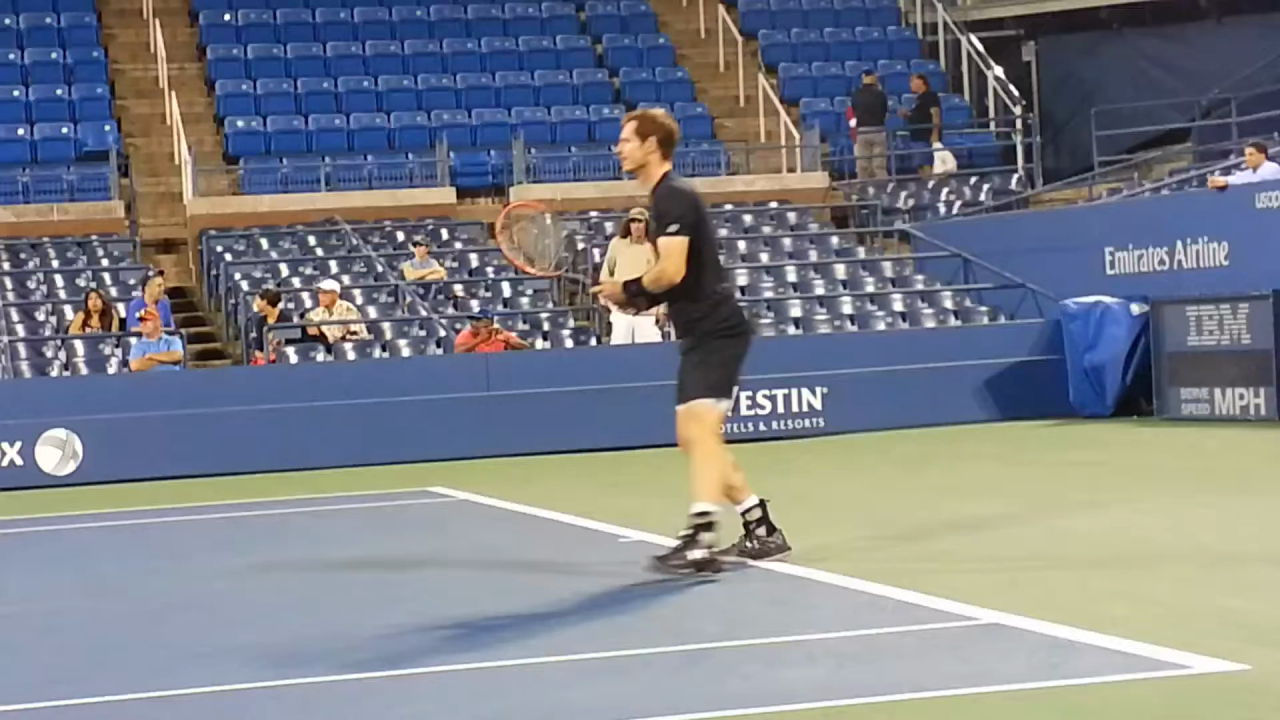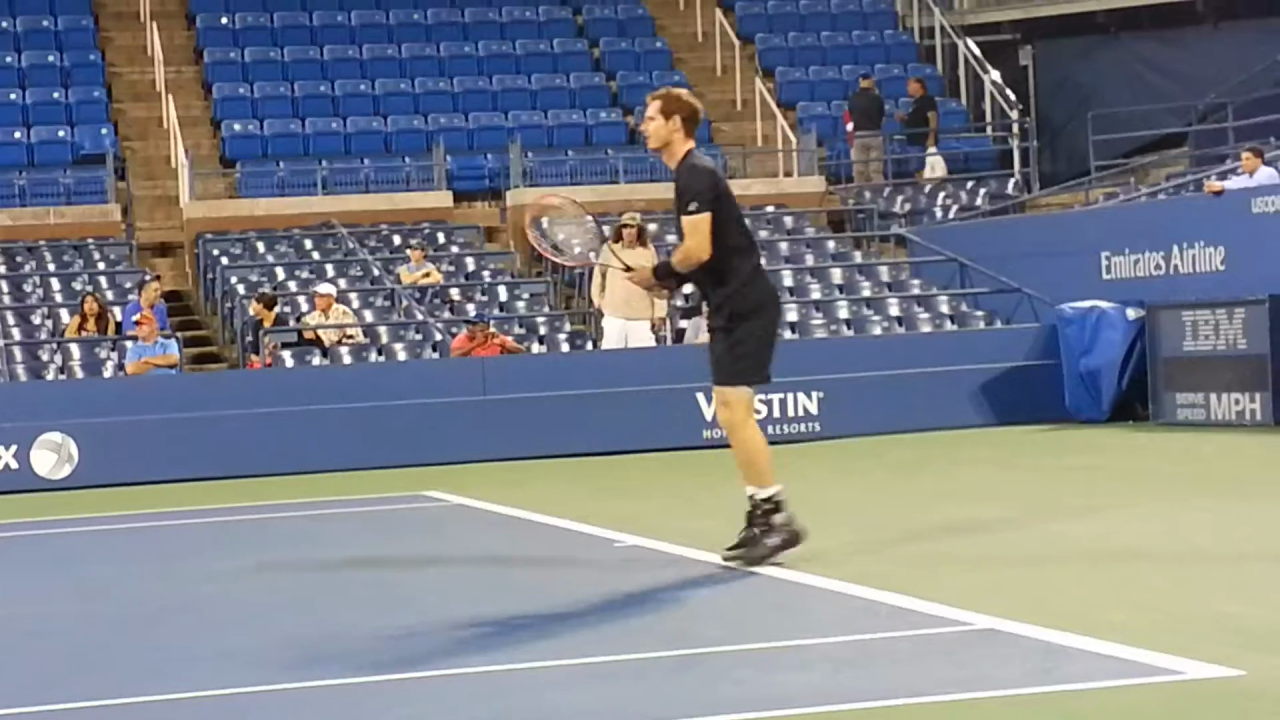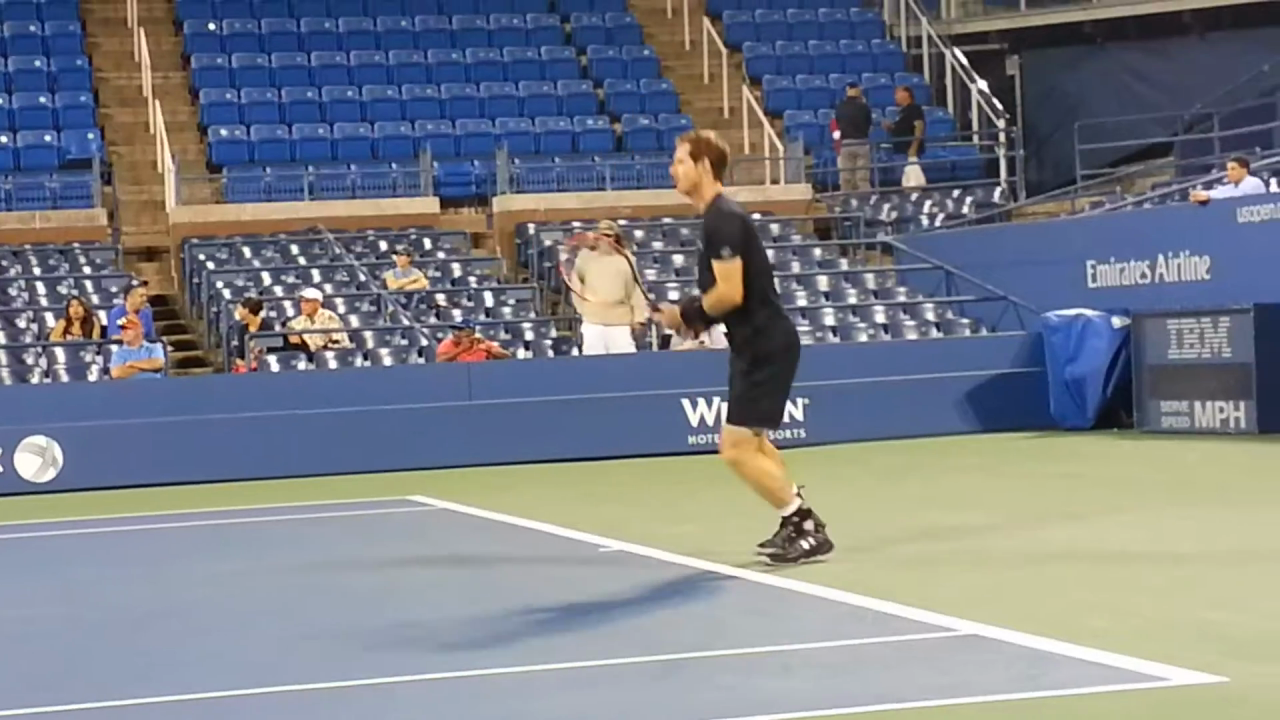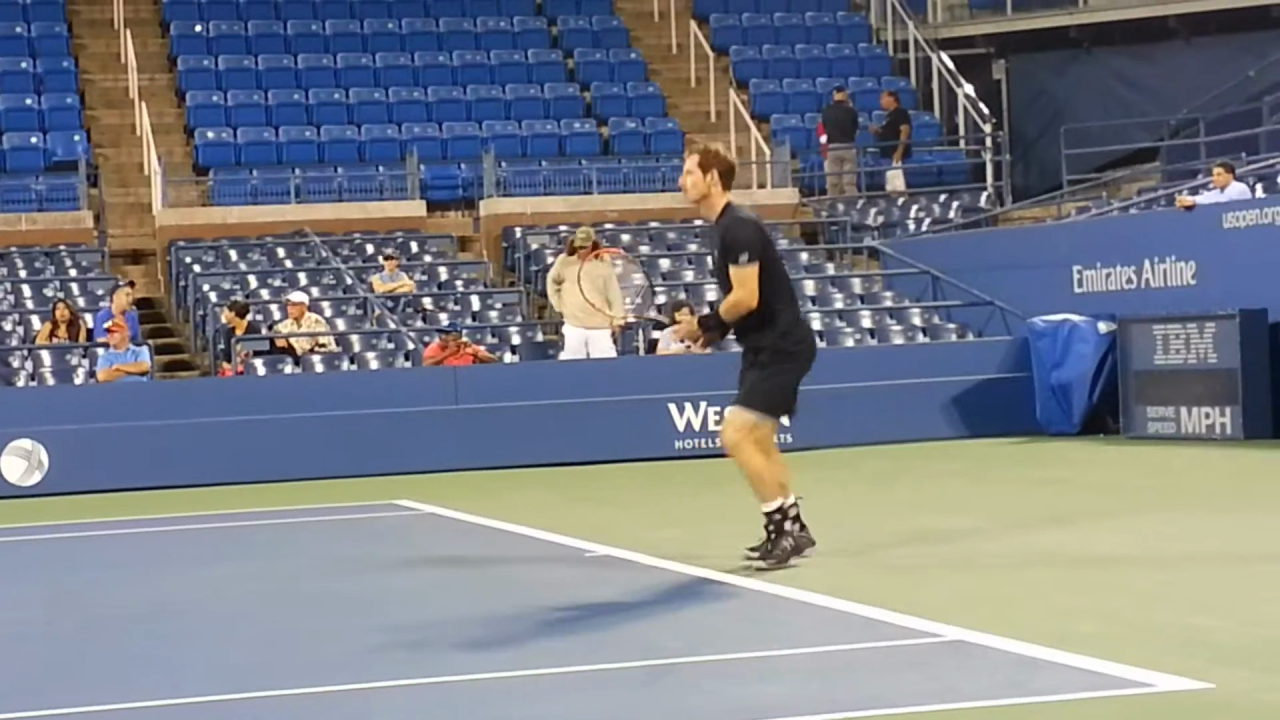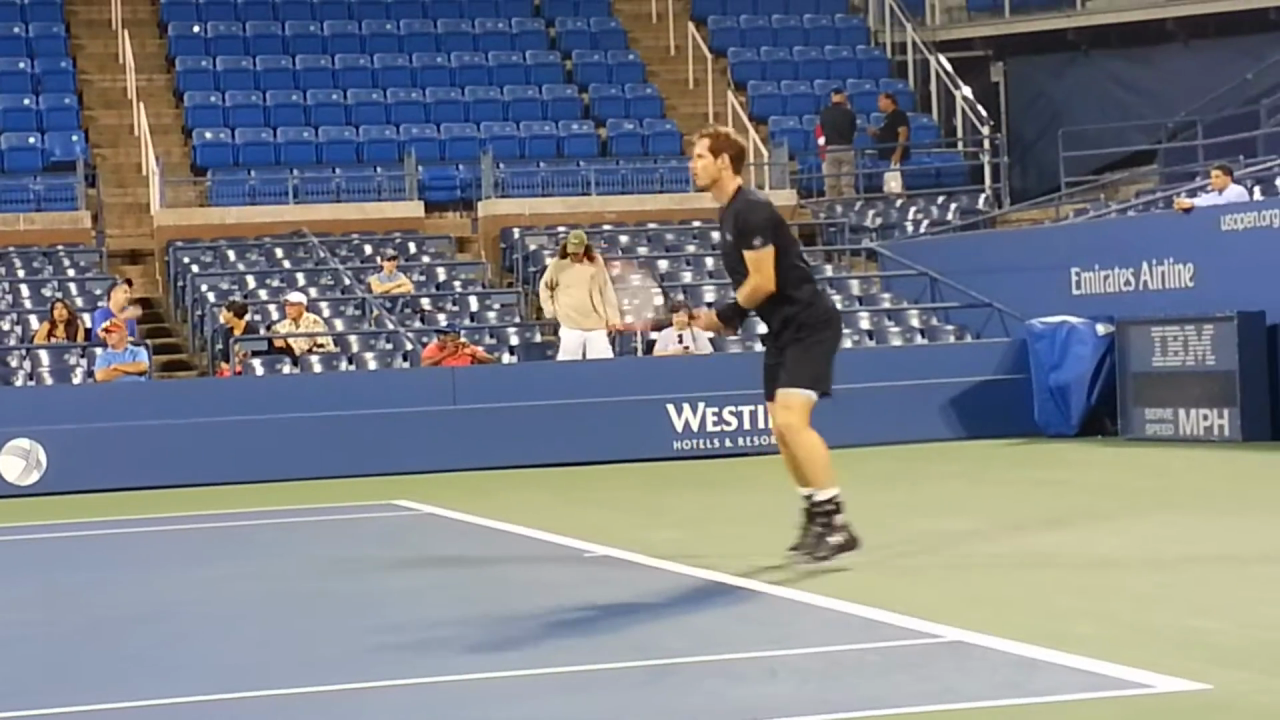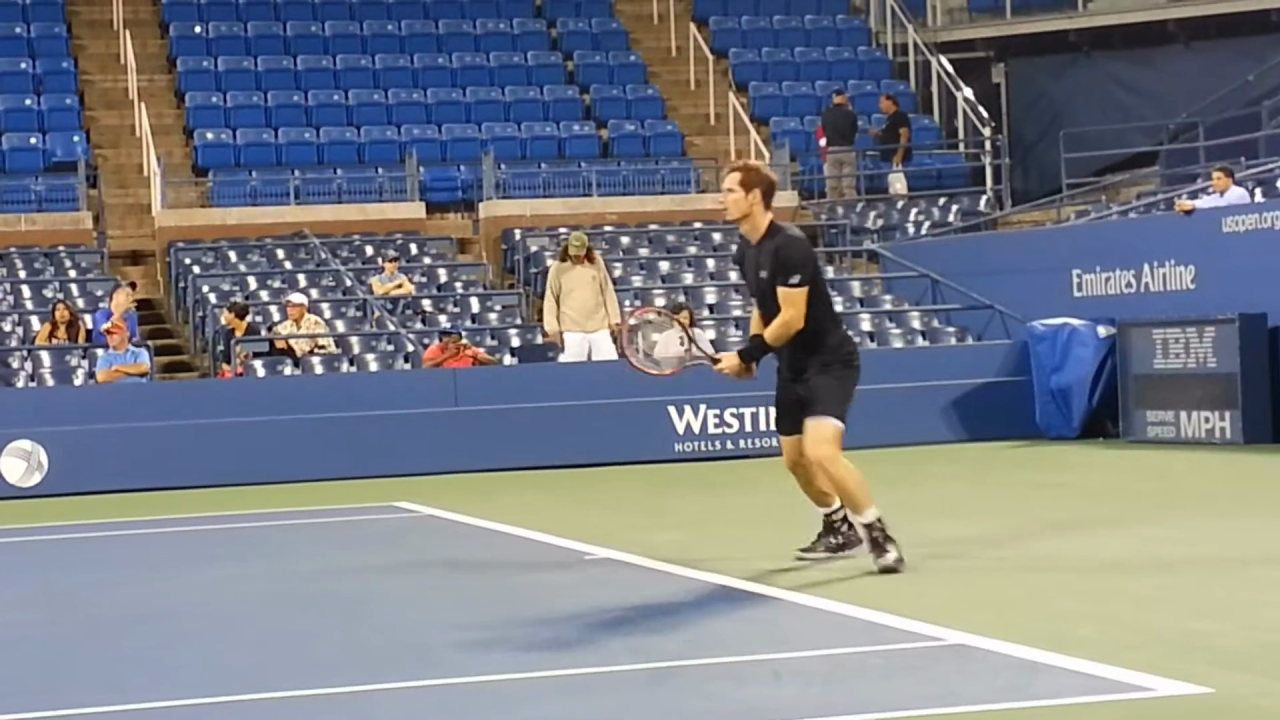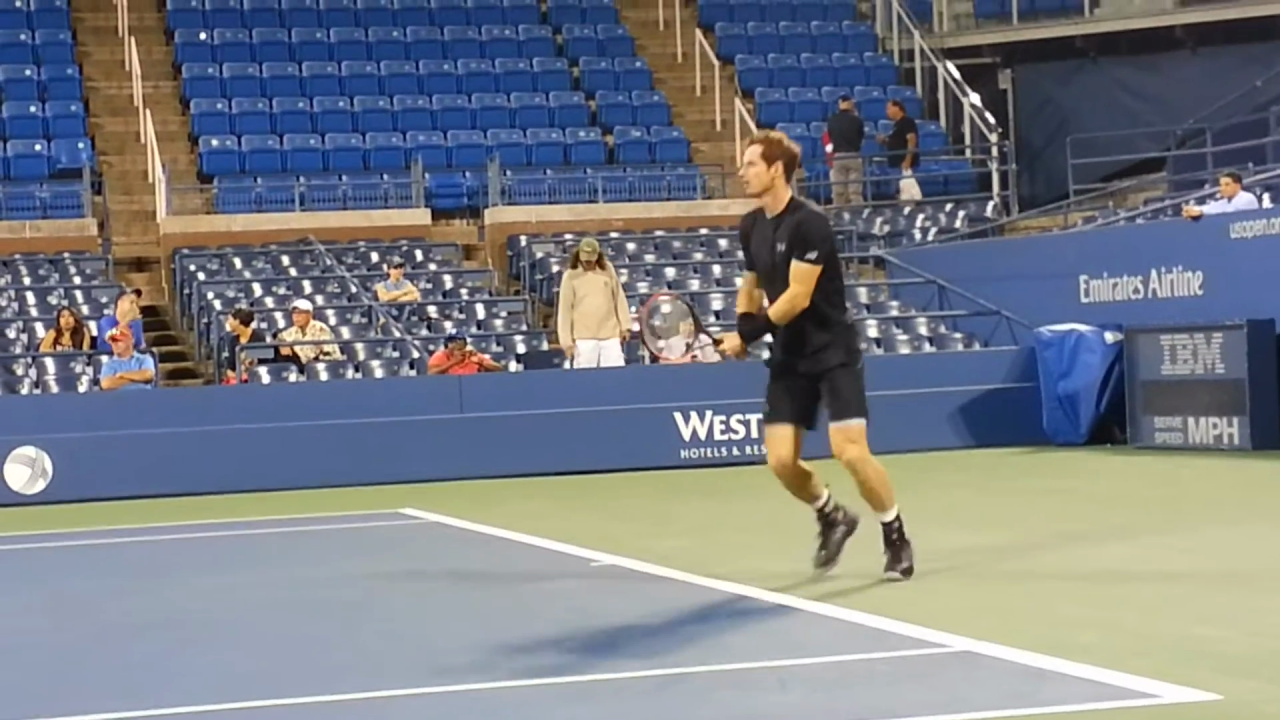
dt=0.2s
person 1, frame 1
left shoulder: (674, 196)
right shoulder: (664, 197)
left elbow: (672, 273)
left wrist: (628, 290)
right wrist: (641, 297)
left hip: (716, 331)
right hip: (700, 332)
left knee: (697, 429)
right knee: (695, 435)
left ankle: (700, 538)
right ankle: (761, 529)
person 1, frame 2
left shoulder: (695, 174)
right shoulder: (692, 173)
left elbow: (697, 250)
left wrist: (656, 273)
right wrist: (666, 277)
left hip: (746, 309)
right hip: (731, 308)
left knee: (735, 412)
right knee: (729, 417)
left ankle: (775, 517)
right ankle: (762, 520)
person 1, frame 3
left shoulder: (725, 218)
right shoulder: (715, 216)
left elbow: (729, 293)
left wrist: (686, 315)
right wrist: (695, 316)
left hip: (765, 349)
right hip: (756, 347)
left knee: (737, 450)
right knee: (749, 445)
left ankle: (809, 529)
right ankle: (801, 525)
person 1, frame 4
left shoulder: (737, 227)
right shoulder: (722, 226)
left elbow: (748, 298)
left wrist: (706, 324)
right wrist: (713, 328)
left hip: (782, 347)
right hip: (765, 347)
left knee: (738, 438)
right knee: (755, 441)
left ankle: (786, 527)
right ankle: (786, 527)
person 1, frame 5
left shoulder: (752, 210)
right shoulder: (729, 212)
left elbow: (764, 282)
left wrist: (723, 314)
right wrist: (726, 315)
left hip: (810, 326)
right hip: (783, 329)
left knee: (790, 420)
right knee: (784, 429)
left ankle: (834, 518)
right ankle: (822, 517)
person 1, frame 6
left shoulder: (789, 247)
right shoulder: (746, 250)
left elbow: (792, 321)
left wrist: (747, 355)
right wrist: (748, 355)
left hip: (830, 362)
right hip: (793, 367)
left knee: (820, 449)
right knee: (794, 458)
left ankle: (880, 537)
right ankle: (840, 525)
person 1, frame 7
left shoulder: (809, 223)
right shoulder: (751, 226)
left elbow: (798, 296)
left wrist: (748, 333)
right wrist: (741, 329)
left hip: (833, 352)
right hip: (788, 358)
left knee: (851, 453)
right knee: (781, 460)
left ankle: (896, 538)
right ankle: (832, 515)
